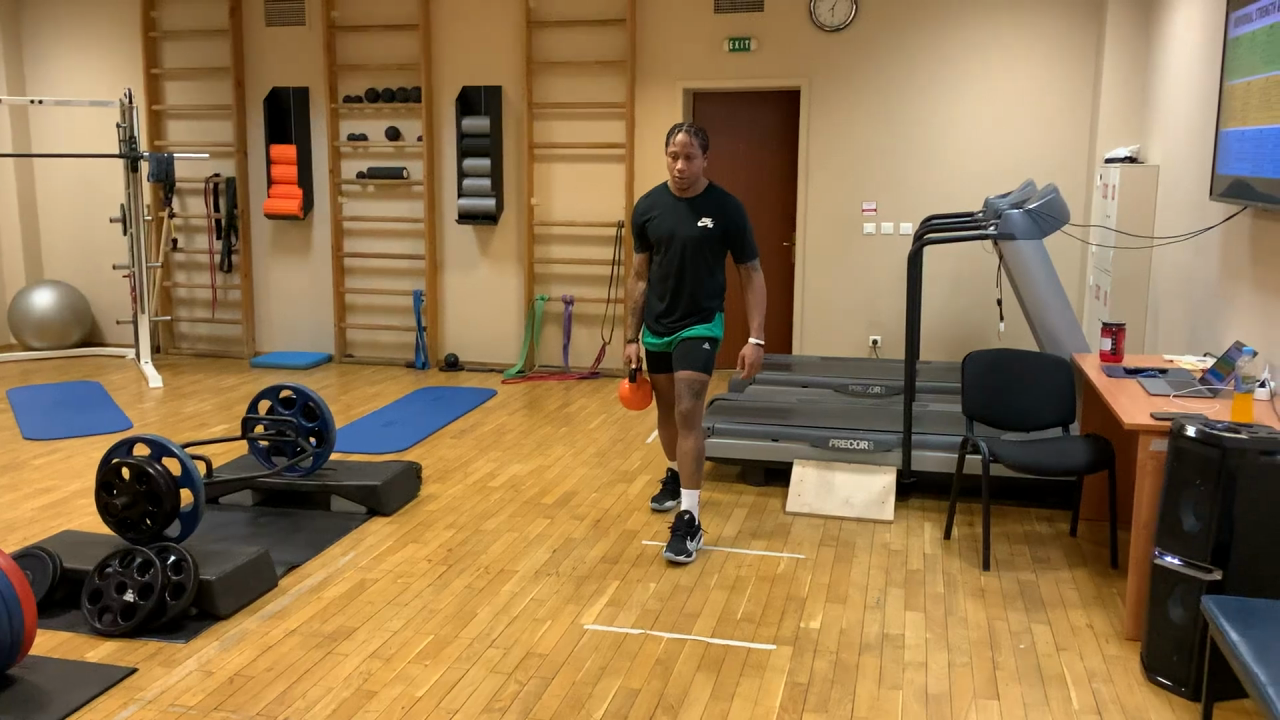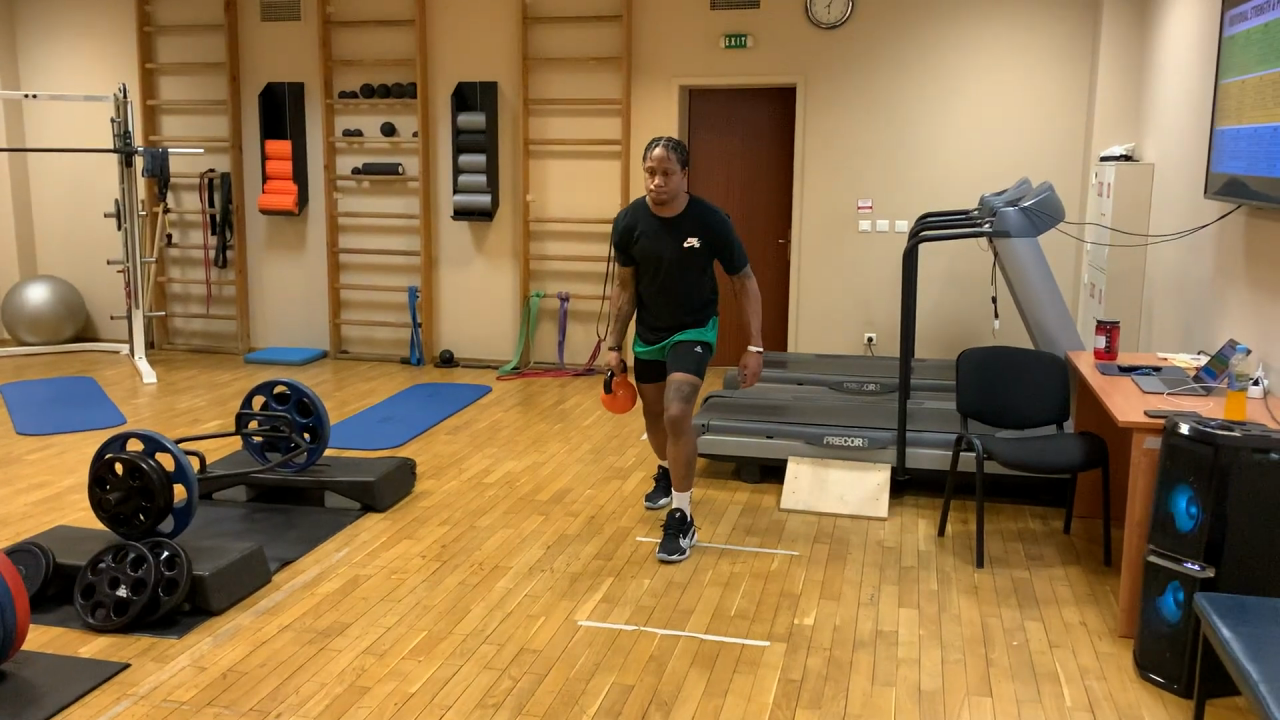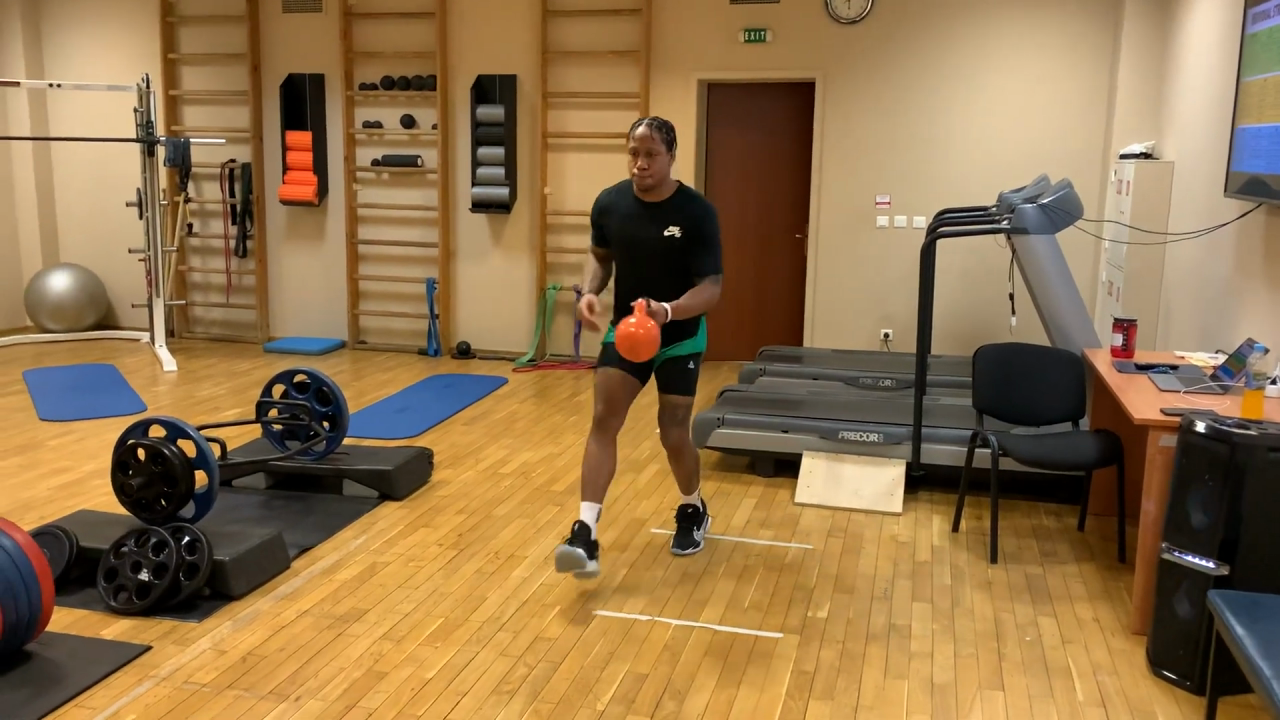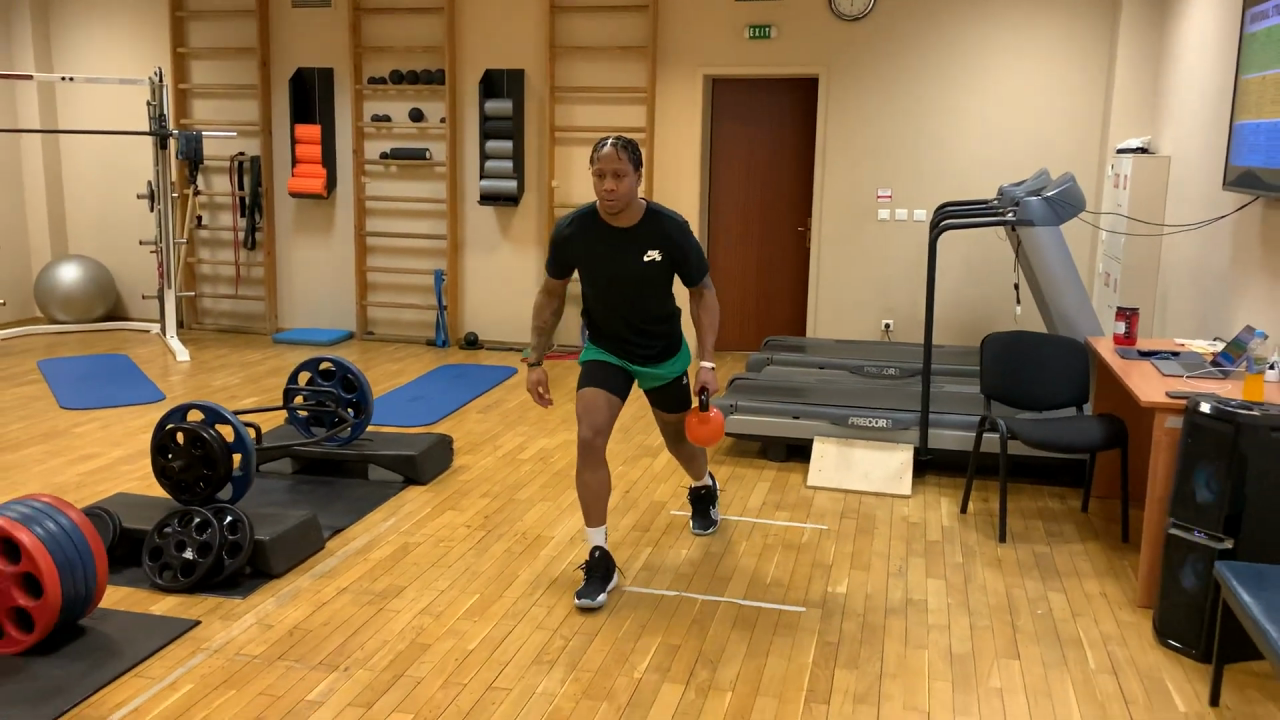
dt=0.7s
person 1, frame 1
left shoulder: (726, 208)
right shoulder: (648, 207)
left elbow: (751, 274)
right elbow: (640, 275)
left wrist: (755, 338)
right wrist: (632, 336)
left hip: (700, 326)
right hip: (656, 328)
left knee: (688, 414)
right knee: (666, 410)
left ankle: (689, 520)
right ankle: (675, 476)
person 1, frame 2
left shoulder: (711, 221)
right shoulder: (628, 222)
left elbow: (744, 282)
right elbow: (625, 285)
left wrist: (754, 345)
right wrist: (614, 344)
left hip: (693, 329)
right hip: (648, 332)
left knee: (677, 416)
right knee: (653, 415)
left ankle: (682, 518)
right ankle: (666, 472)
person 1, frame 3
left shoulder: (697, 212)
right shoulder: (609, 203)
left elbow: (711, 288)
left wrist: (666, 311)
right wrist: (589, 291)
left hip: (679, 336)
left knee: (674, 435)
right knee: (603, 423)
left ankle: (693, 510)
right ankle: (585, 534)
person 1, frame 4
left shoulder: (670, 229)
right shoulder: (571, 230)
left elbow: (703, 291)
right elbow: (551, 293)
left wrist: (706, 361)
right wrist: (535, 360)
left hip: (663, 352)
right hip: (604, 350)
left knee: (680, 440)
right knee: (588, 441)
left ankle: (704, 488)
right ankle: (599, 559)
